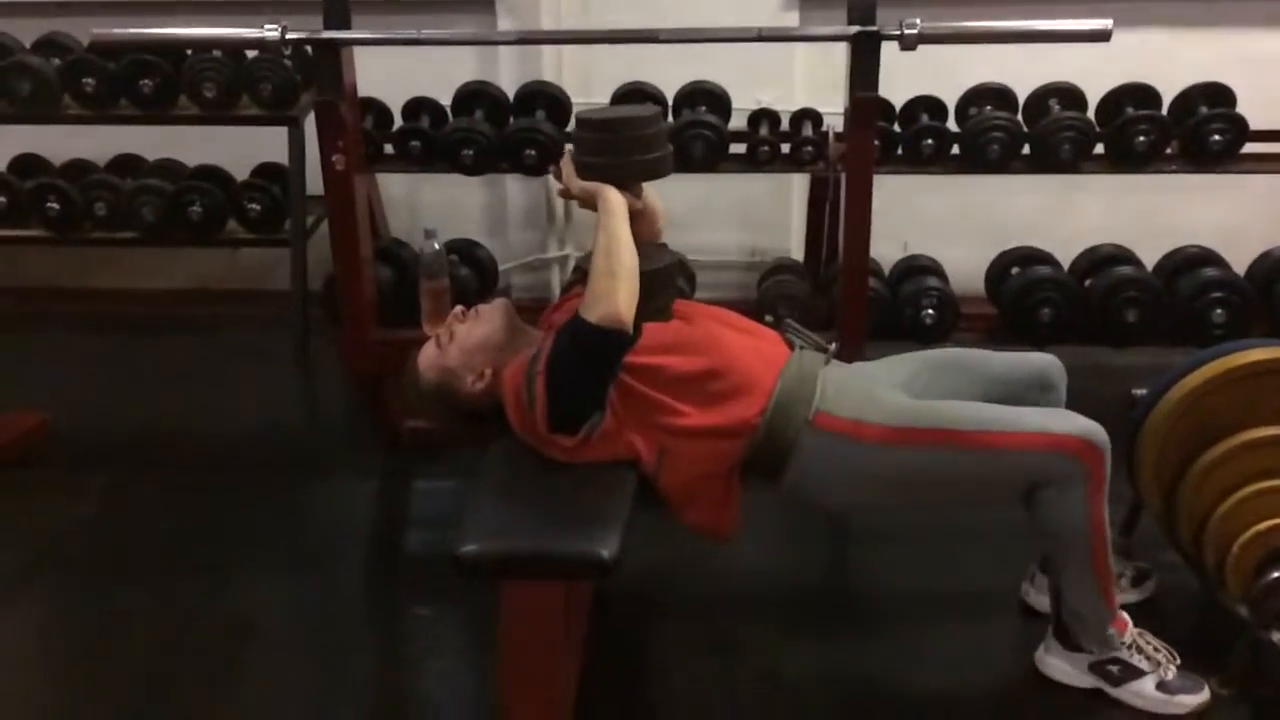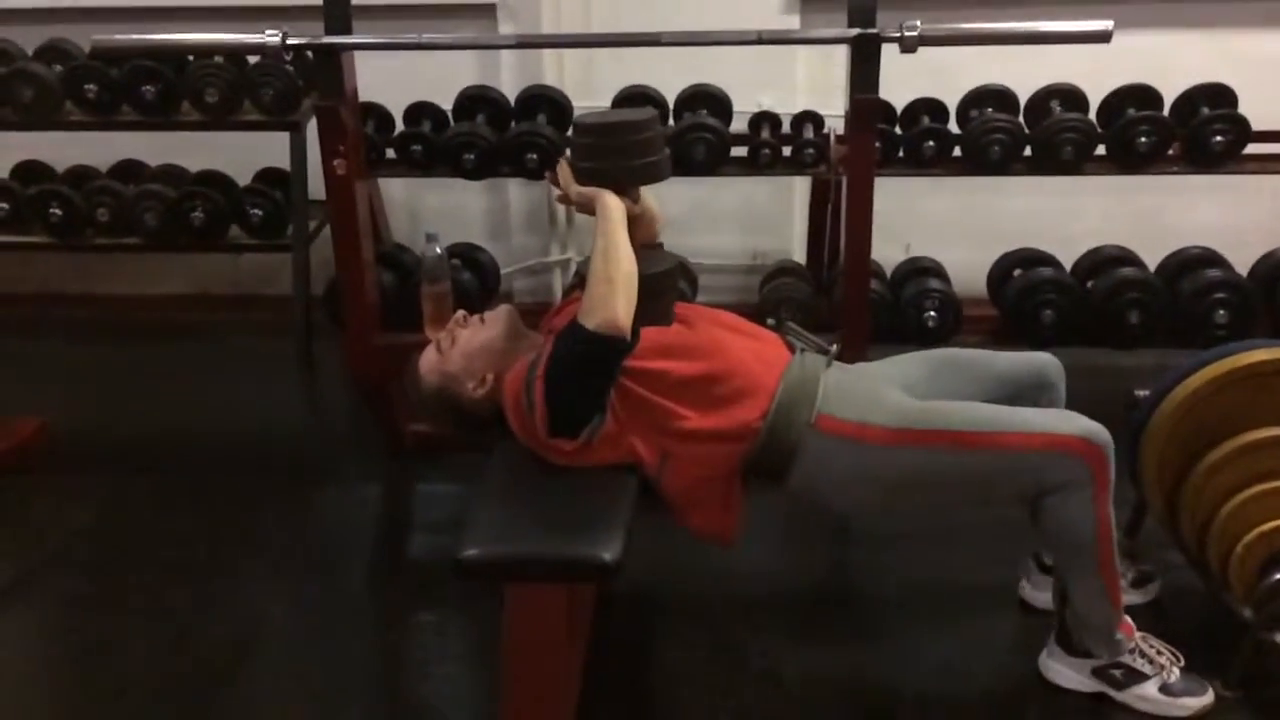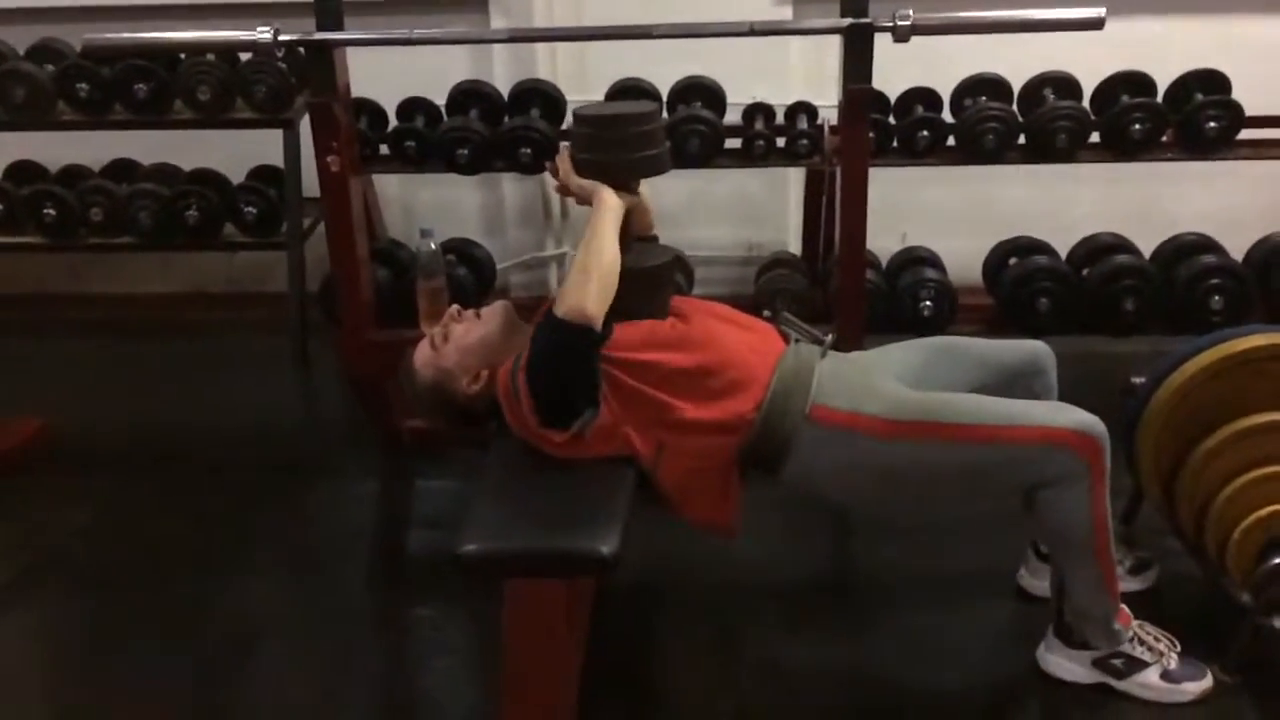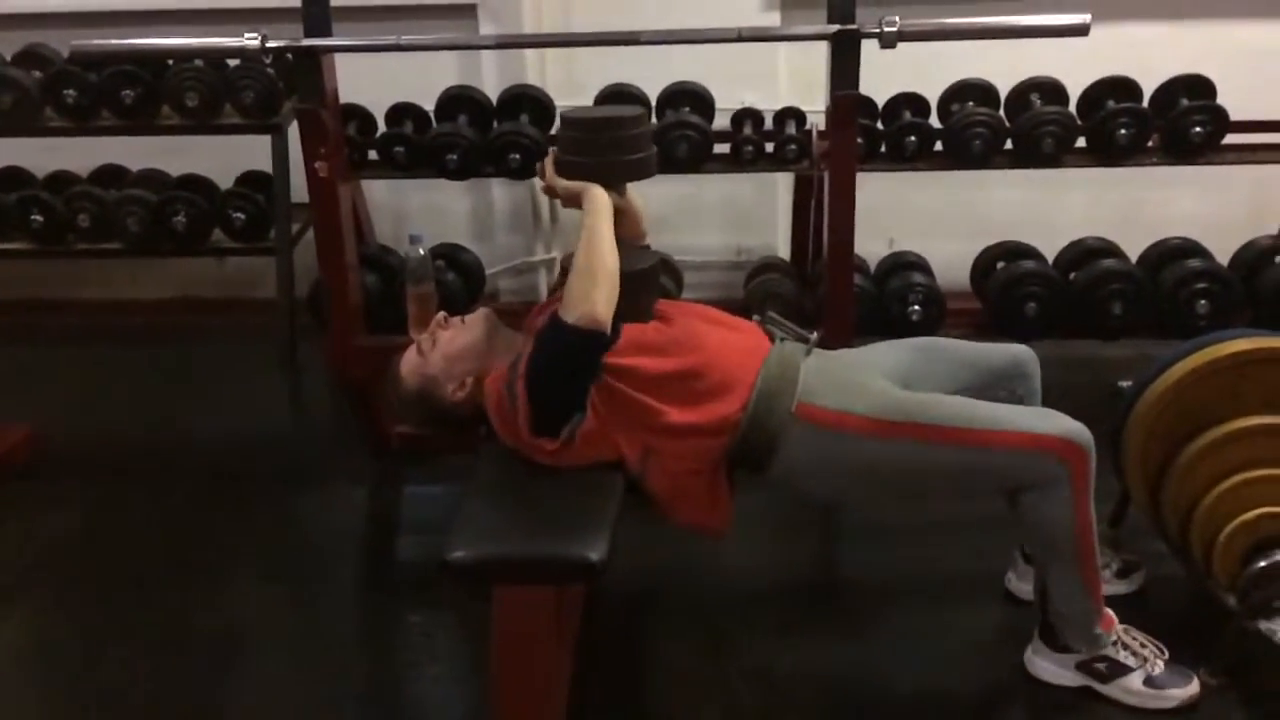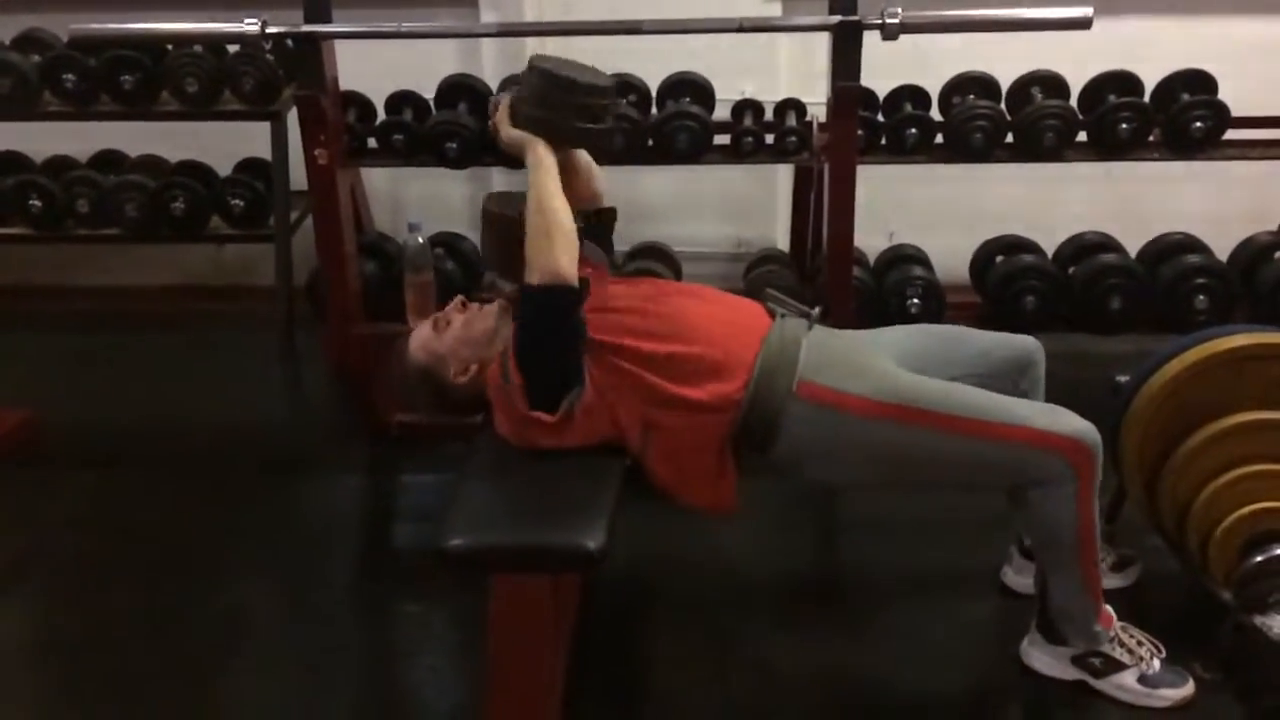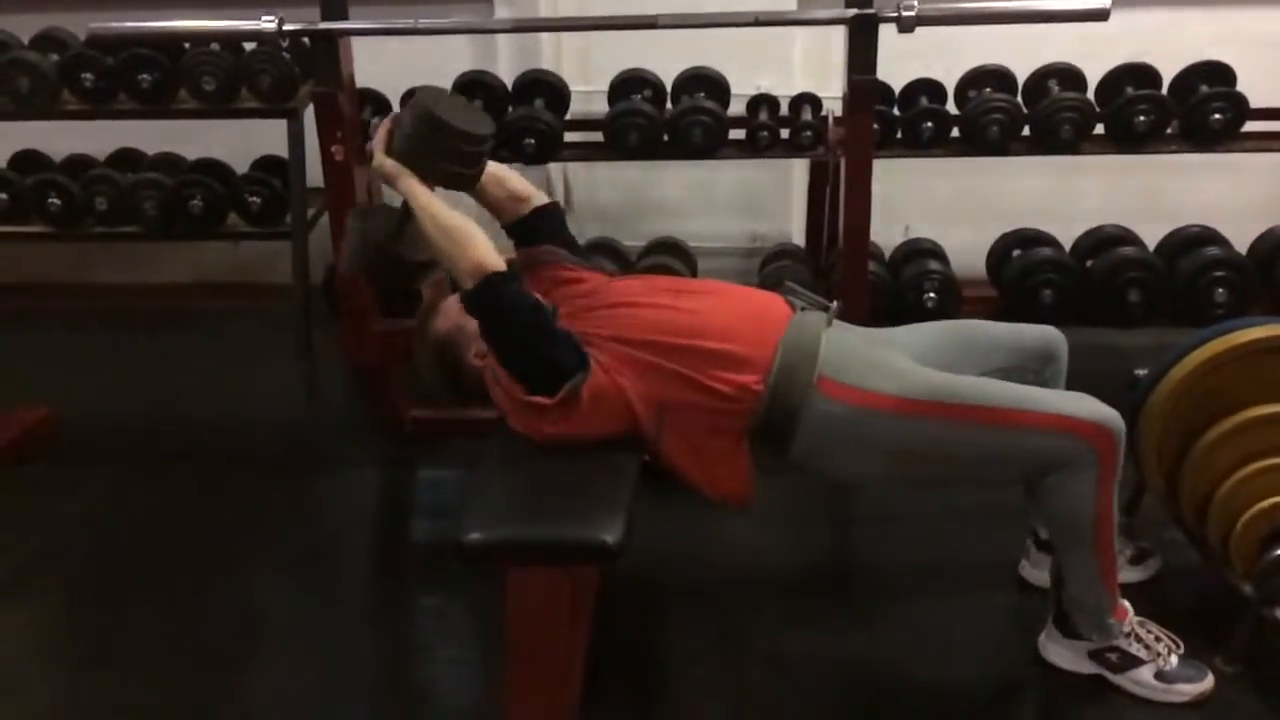
dt=0.4s
person 1, frame 1
left shoulder: (548, 332)
right shoulder: (541, 389)
left elbow: (648, 254)
right elbow: (611, 321)
left wrist: (626, 195)
right wrist: (607, 201)
left hip: (817, 378)
right hip: (813, 434)
left knee: (1038, 376)
right knee: (1077, 446)
left ankle: (1067, 568)
right ankle: (1088, 640)
person 1, frame 2
left shoulder: (552, 333)
right shoulder: (543, 394)
left elbow: (646, 251)
right elbow: (610, 330)
left wrist: (619, 195)
right wrist: (605, 208)
left hip: (817, 378)
right hip: (815, 433)
left knee: (1038, 375)
right knee: (1081, 448)
left ankle: (1069, 566)
right ankle: (1093, 644)
person 1, frame 3
left shoulder: (543, 331)
right shoulder: (538, 388)
left elbow: (639, 248)
right elbow: (580, 318)
left wrist: (615, 189)
right wrist: (602, 203)
left hip: (811, 368)
right hip: (809, 426)
left knee: (1029, 363)
right knee: (1077, 441)
left ankle: (1063, 551)
right ankle: (1092, 636)
person 1, frame 4
left shoulder: (533, 331)
right shoulder: (526, 395)
left elbow: (632, 250)
right elbow: (591, 325)
left wrist: (605, 189)
right wrist: (593, 198)
left hip: (798, 365)
right hip: (793, 420)
left knee: (1012, 366)
right knee: (1062, 447)
left ankle: (1049, 557)
right ankle: (1076, 640)
person 1, frame 5
left shoulder: (533, 321)
right shoulder: (526, 383)
left elbow: (586, 215)
right elbow: (554, 277)
left wrist: (559, 148)
right wrist: (536, 150)
left hip: (799, 345)
right hip: (799, 401)
left knee: (1019, 358)
right knee: (1070, 444)
left ankle: (1047, 547)
right ankle: (1075, 633)
person 1, frame 6
left shoulder: (557, 300)
right shoulder: (537, 380)
left elbow: (531, 206)
right elbow: (487, 279)
right wrist: (407, 183)
left hip: (817, 341)
right hip: (815, 400)
left knee: (1041, 349)
right knee: (1091, 430)
left ankle: (1061, 542)
right ankle: (1089, 628)
